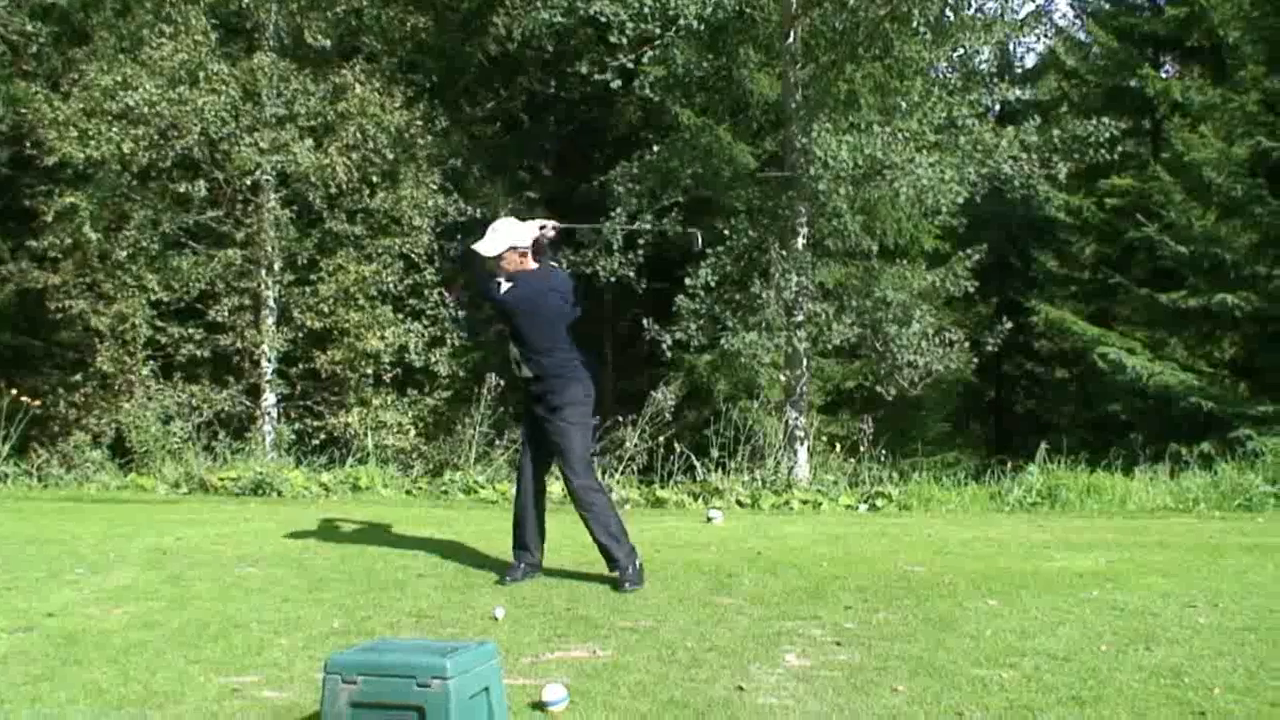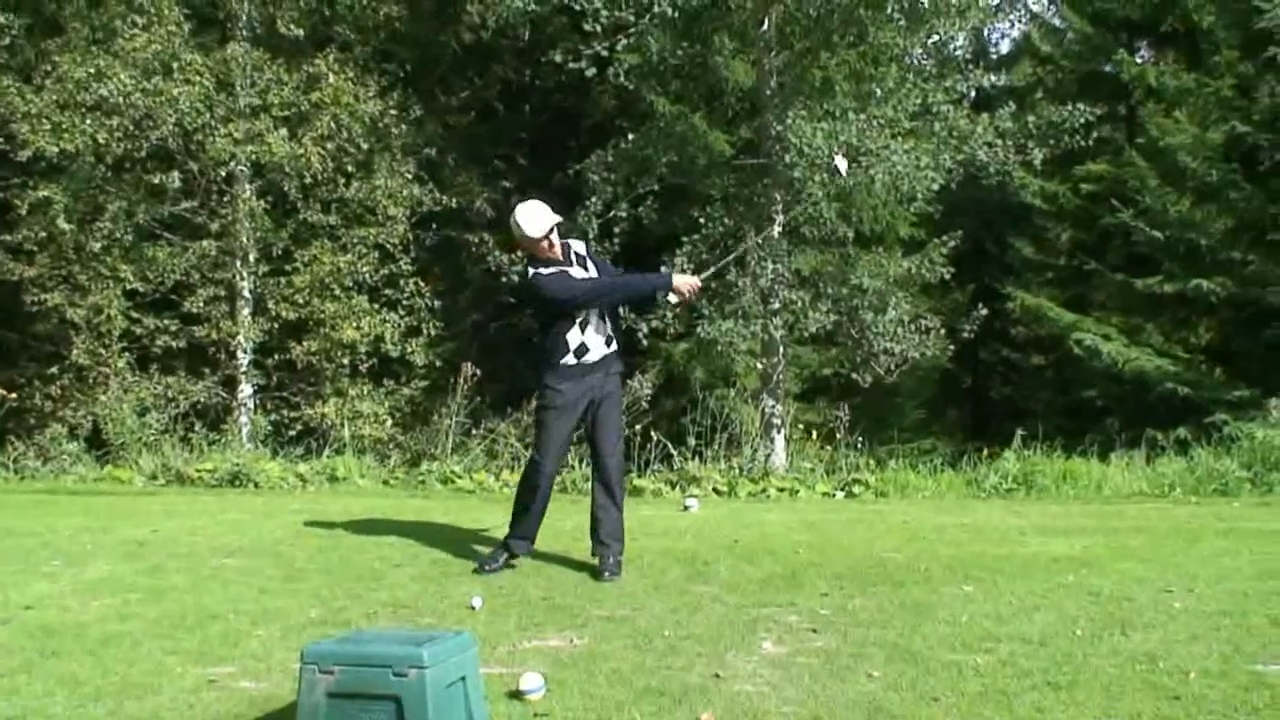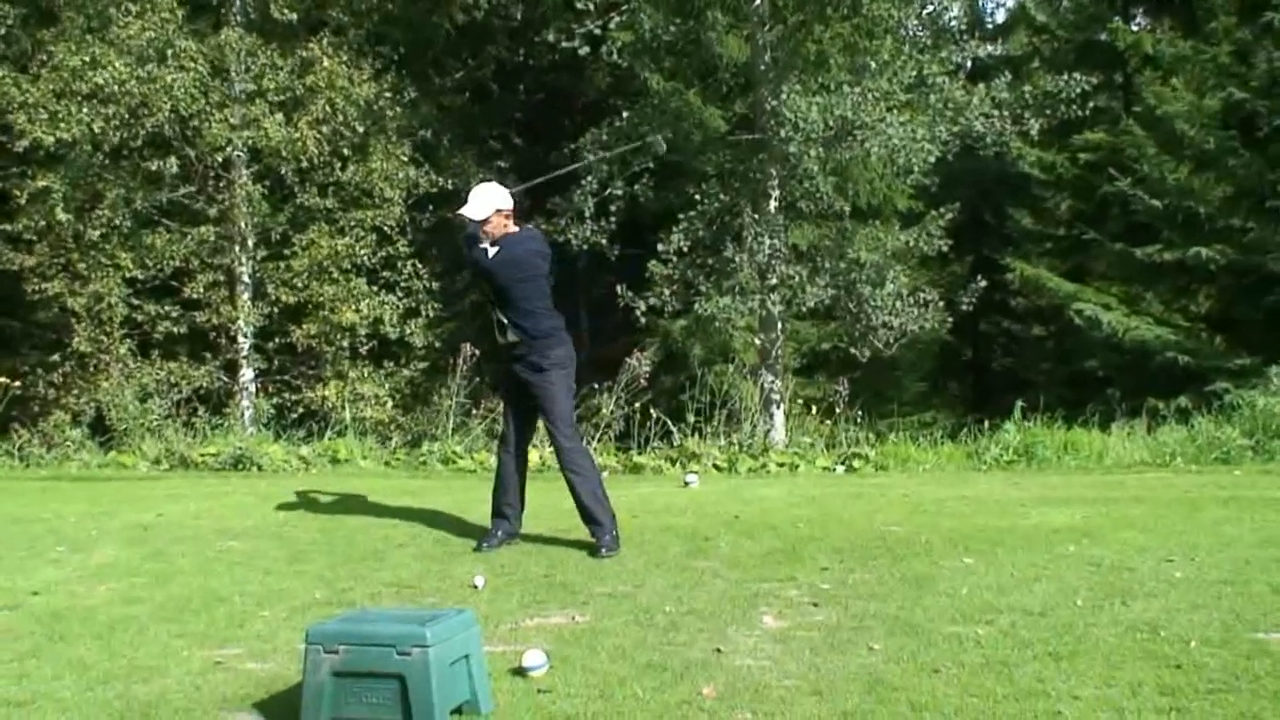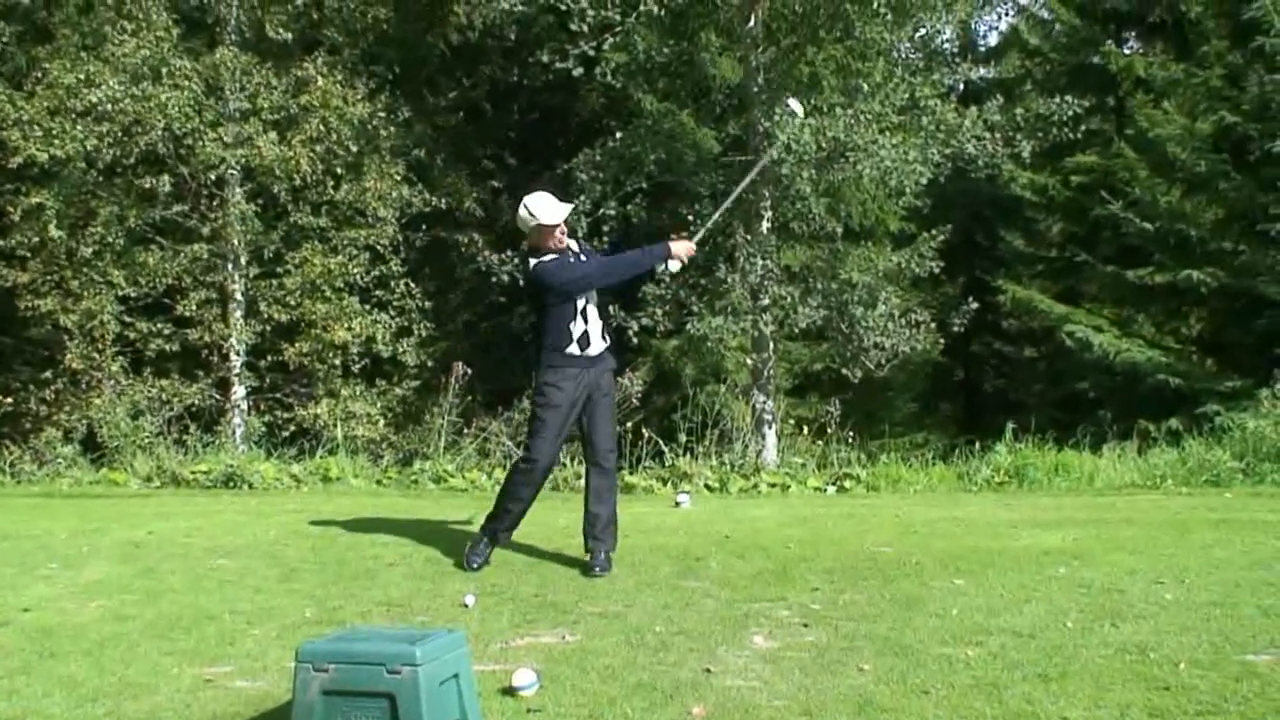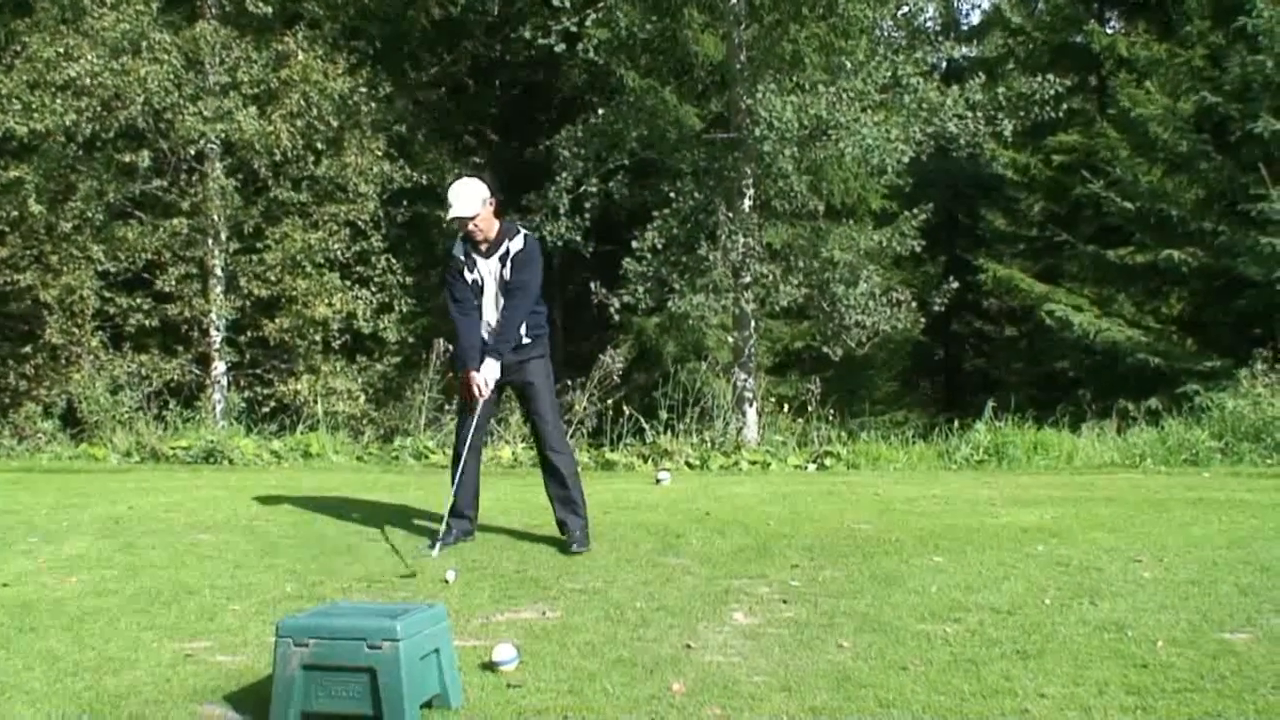
dt=1s
person 1, frame 1
left shoulder: (510, 295)
right shoulder: (556, 277)
left elbow: (489, 280)
left wrist: (534, 238)
left hip: (565, 397)
right hip: (544, 394)
left knee: (580, 481)
right knee: (529, 476)
left ankle: (626, 562)
right ankle: (527, 558)
person 1, frame 2
left shoulder: (579, 250)
right shoulder: (541, 280)
left elbow: (618, 281)
right elbow: (602, 292)
left wrist: (665, 288)
right wrist: (666, 281)
left hip: (606, 371)
right hip: (563, 380)
left knee: (609, 462)
right knee: (544, 464)
left ankle: (608, 551)
right ankle: (515, 544)
person 1, frame 3
left shoulder: (497, 260)
right shoulder: (530, 238)
left elbow: (472, 243)
left wrist: (473, 228)
left hip: (547, 358)
right hip: (522, 358)
left knee: (566, 441)
right knee: (511, 443)
left ankle: (604, 529)
right ankle: (506, 523)
person 1, frame 4
left shoulder: (570, 248)
right shoulder: (544, 270)
left elbow: (612, 267)
right elbow: (606, 272)
left wrist: (662, 253)
right wrist: (664, 250)
left hip: (598, 366)
right hip: (561, 373)
left knee: (603, 456)
right knee: (538, 457)
left ankle: (599, 547)
right ankle: (491, 533)
person 1, frame 5
left shoulder: (524, 246)
right shoulder: (459, 256)
left elbow: (519, 307)
right elbow: (463, 315)
left wrist: (494, 360)
right wrist: (470, 367)
left hip: (527, 352)
right hip: (481, 356)
left knee: (550, 434)
right knee: (467, 438)
left ankle: (574, 524)
right ankle: (461, 520)
